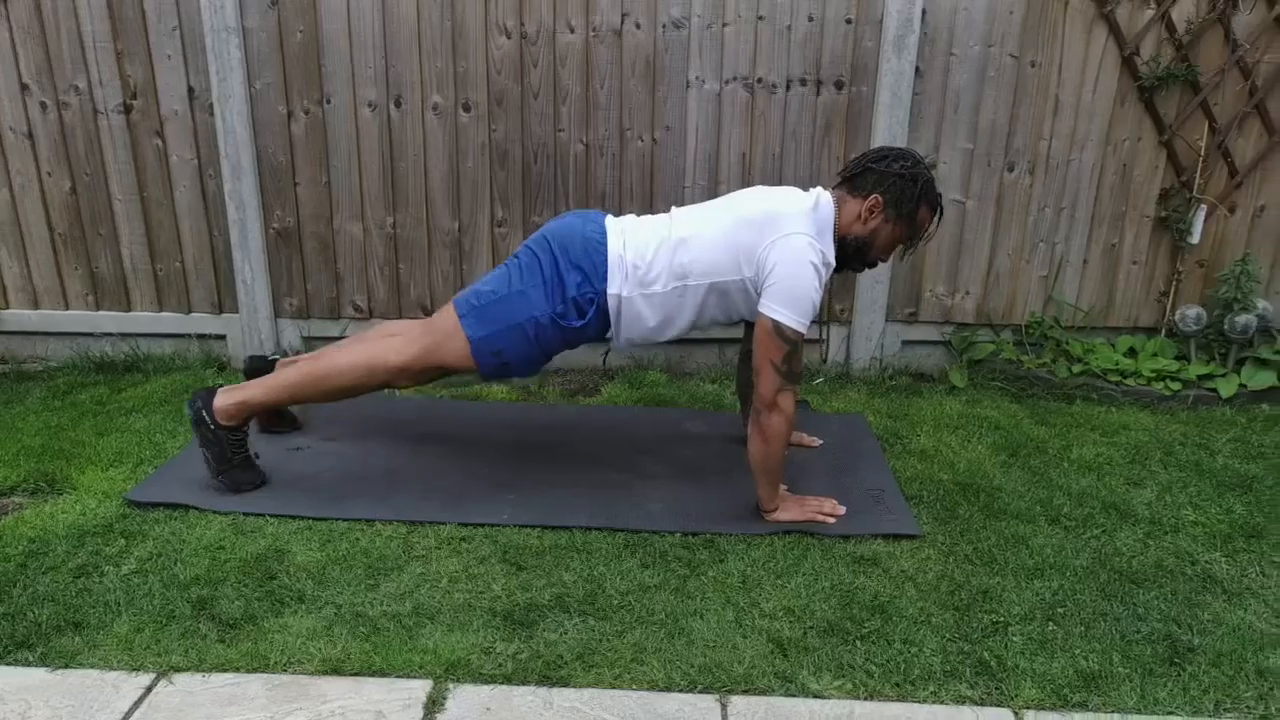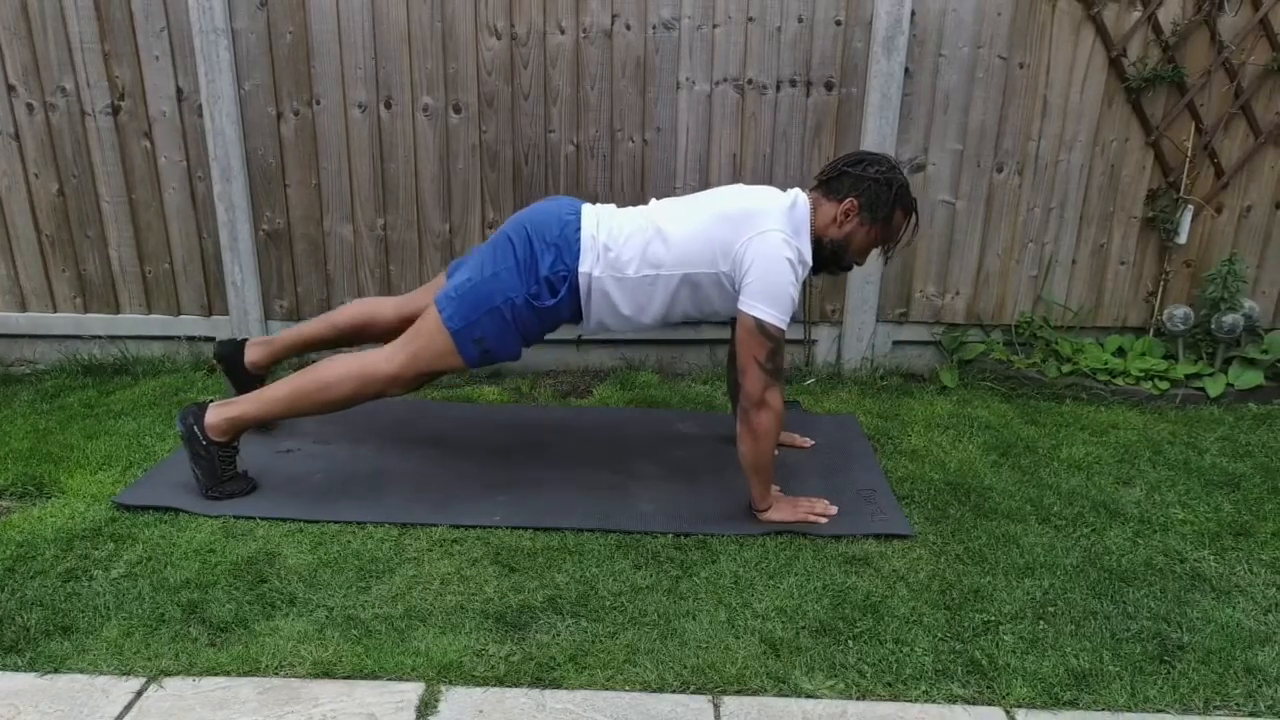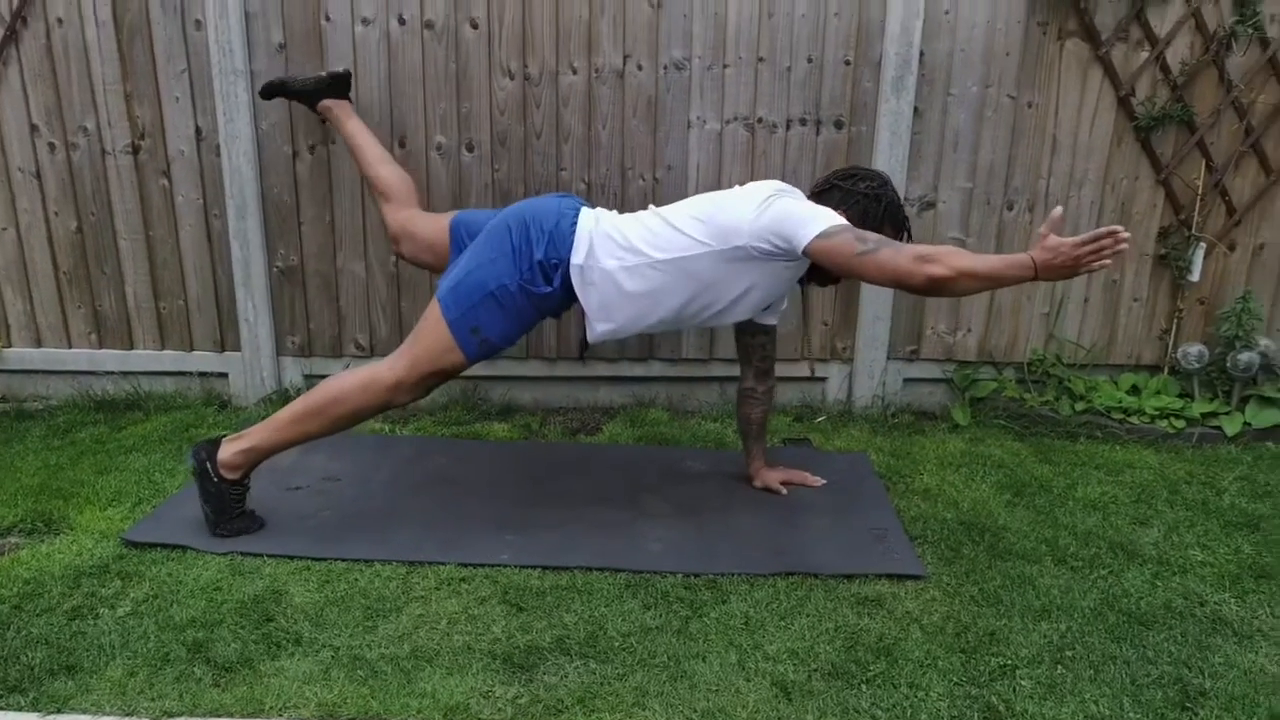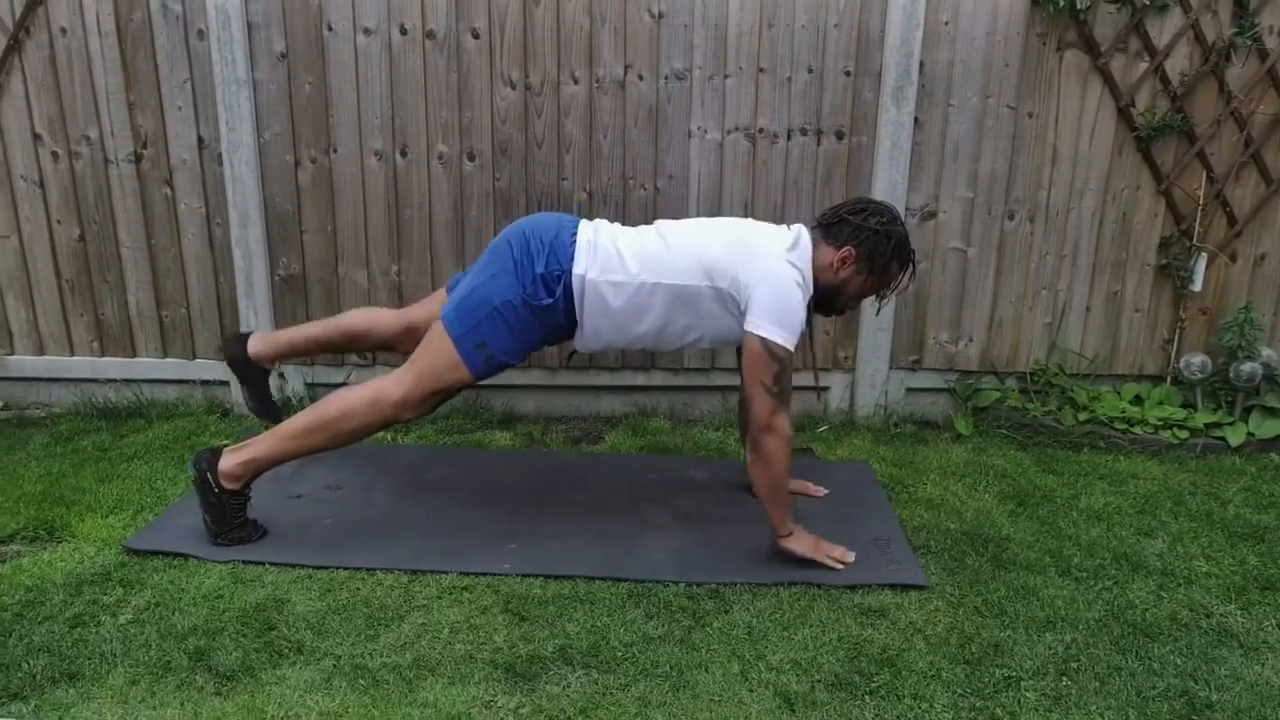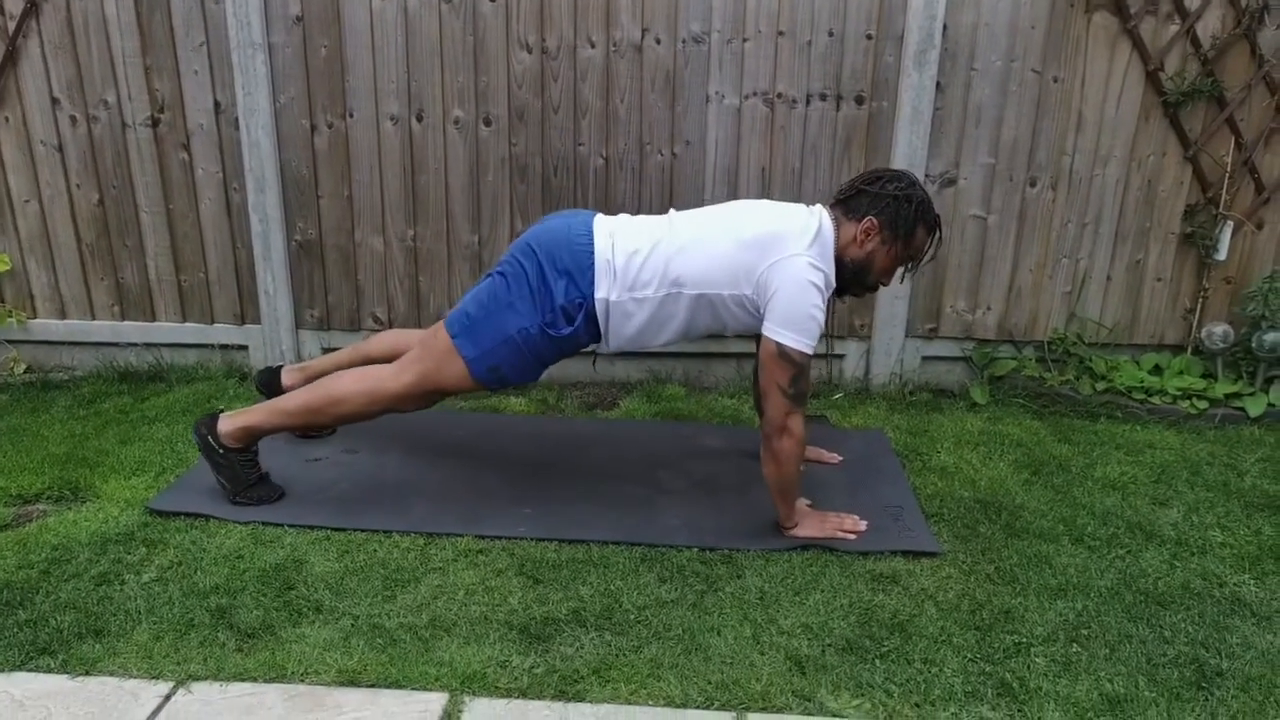
dt=1s
person 1, frame 1
left shoulder: (793, 212)
right shoulder: (803, 256)
left elbow: (754, 354)
right elbow: (775, 390)
left wrist: (763, 425)
right wrist: (774, 499)
left hip: (586, 247)
right hip: (580, 283)
left knee: (429, 335)
right knee: (415, 357)
left ankle: (280, 369)
right ankle: (229, 405)
person 1, frame 2
left shoulder: (772, 213)
right shoulder: (779, 252)
left elbow: (743, 363)
right elbow: (760, 387)
left wrist: (755, 425)
right wrist: (767, 499)
left hip: (561, 235)
right hip: (552, 267)
left knee: (405, 313)
right knee: (401, 365)
left ankle: (254, 355)
right ankle: (220, 422)
person 1, frame 3
left shoulder: (774, 269)
right shoulder: (786, 216)
left elbow: (756, 369)
right elbow: (924, 272)
left wrist: (757, 464)
right wrist: (1036, 265)
left hip: (553, 245)
right hip: (548, 250)
left knee: (407, 228)
right knee: (405, 375)
left ankle: (333, 102)
right ankle: (230, 459)
person 1, frame 4
left shoulder: (775, 254)
right shoulder: (782, 279)
left elbow: (752, 395)
right elbow: (769, 416)
left wrist: (762, 474)
right wrist: (787, 530)
left hip: (553, 254)
right hip: (548, 268)
left knee: (399, 328)
right knee: (410, 392)
left ankle: (259, 349)
right ankle: (231, 469)
person 1, frame 5
left shoulder: (796, 229)
right shoulder: (803, 277)
right elbow: (781, 411)
left wrist: (784, 442)
right wrist: (792, 514)
left hip: (573, 247)
right hip: (570, 288)
left knee: (433, 346)
right knee: (417, 379)
left ankle: (292, 378)
right ankle: (235, 429)
